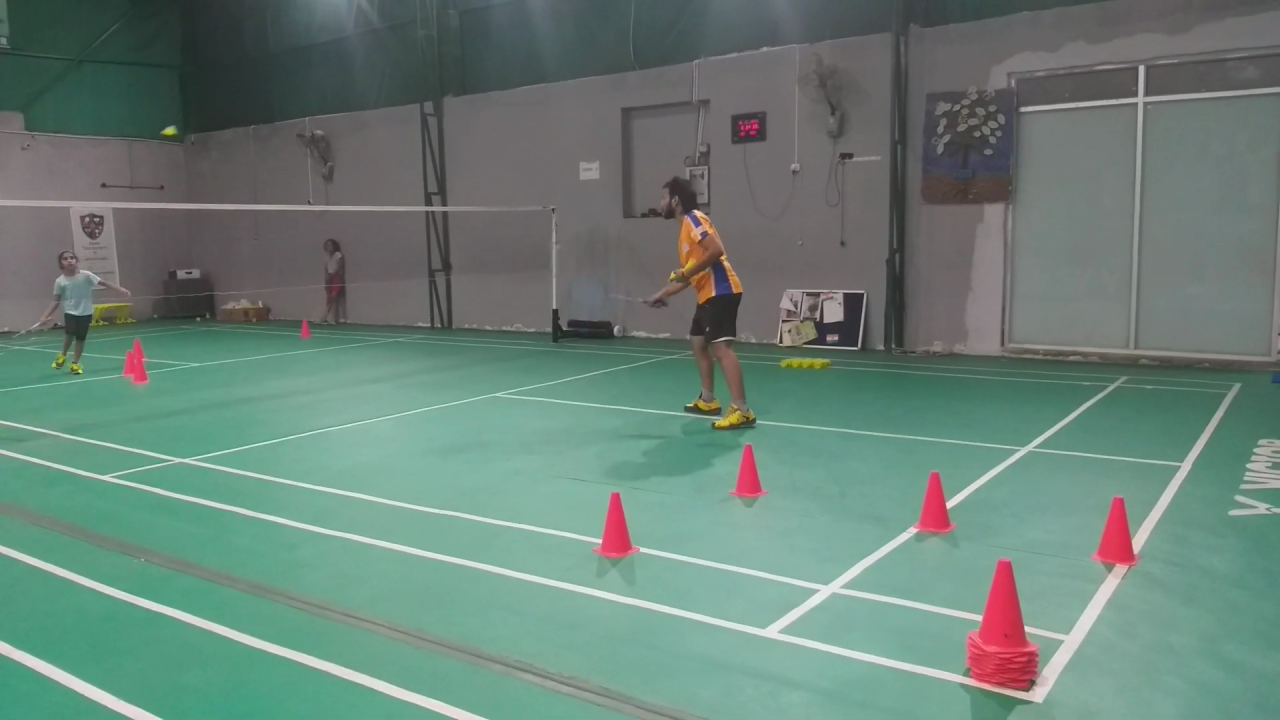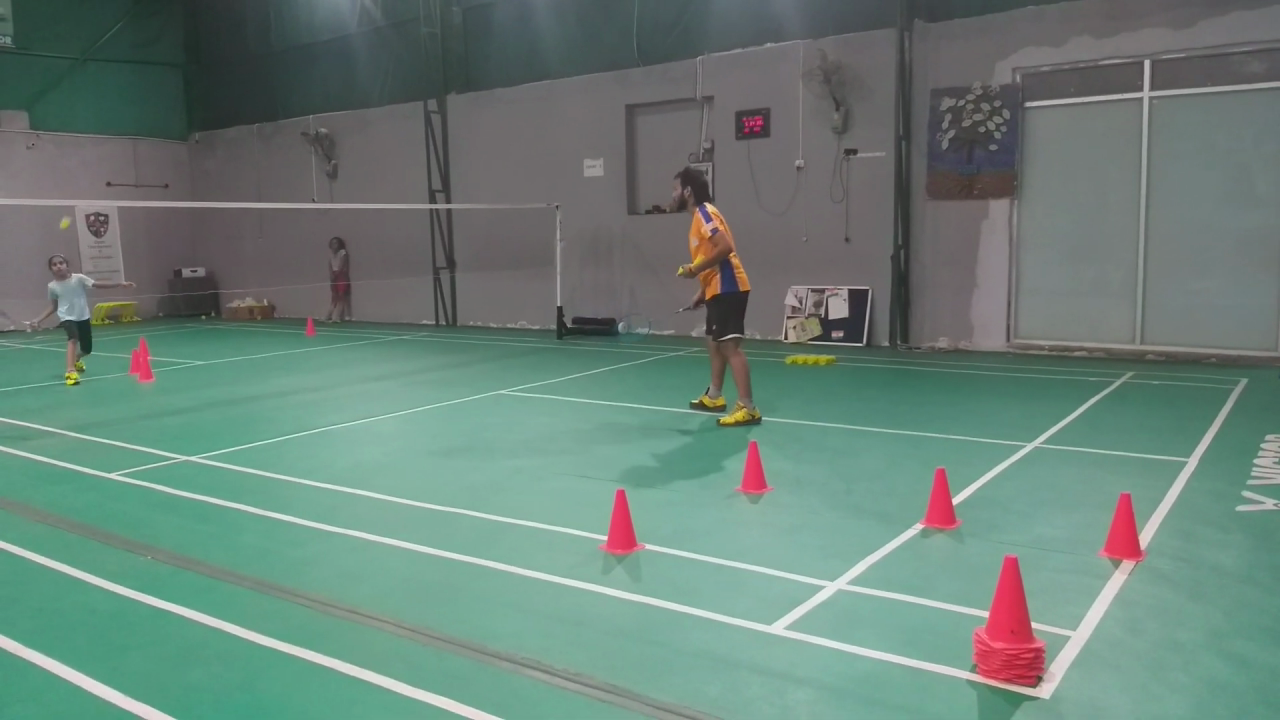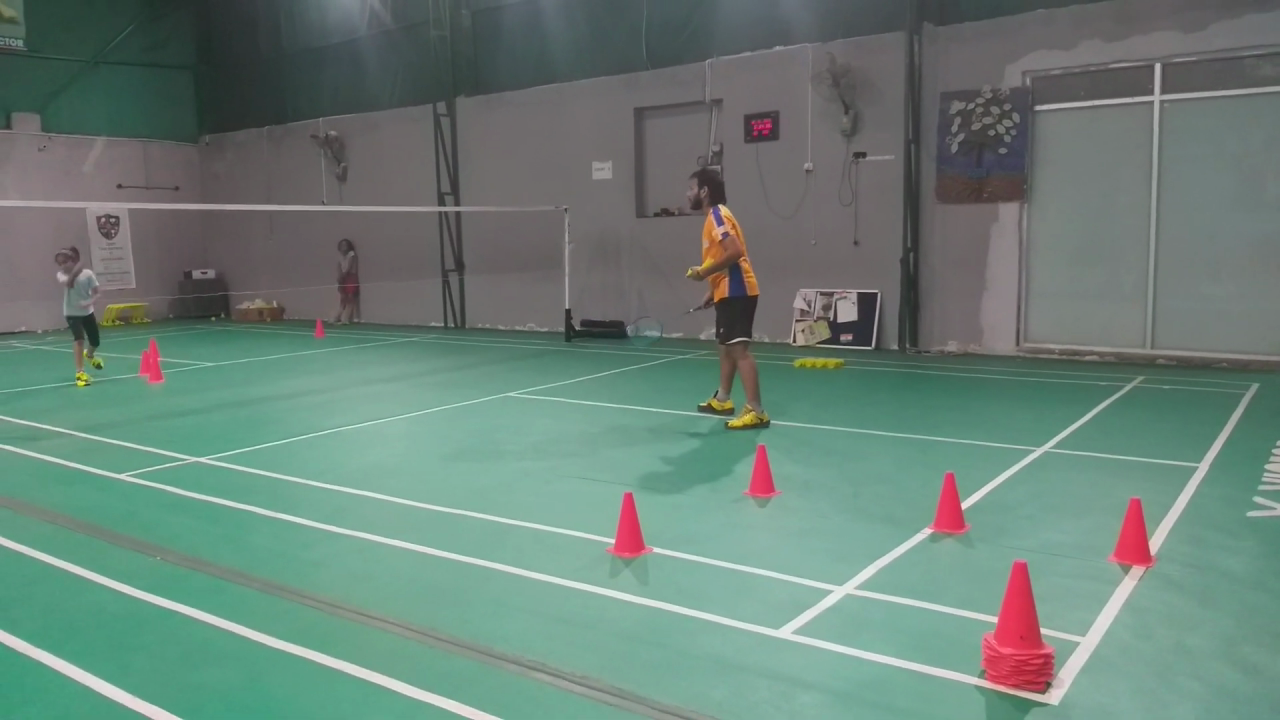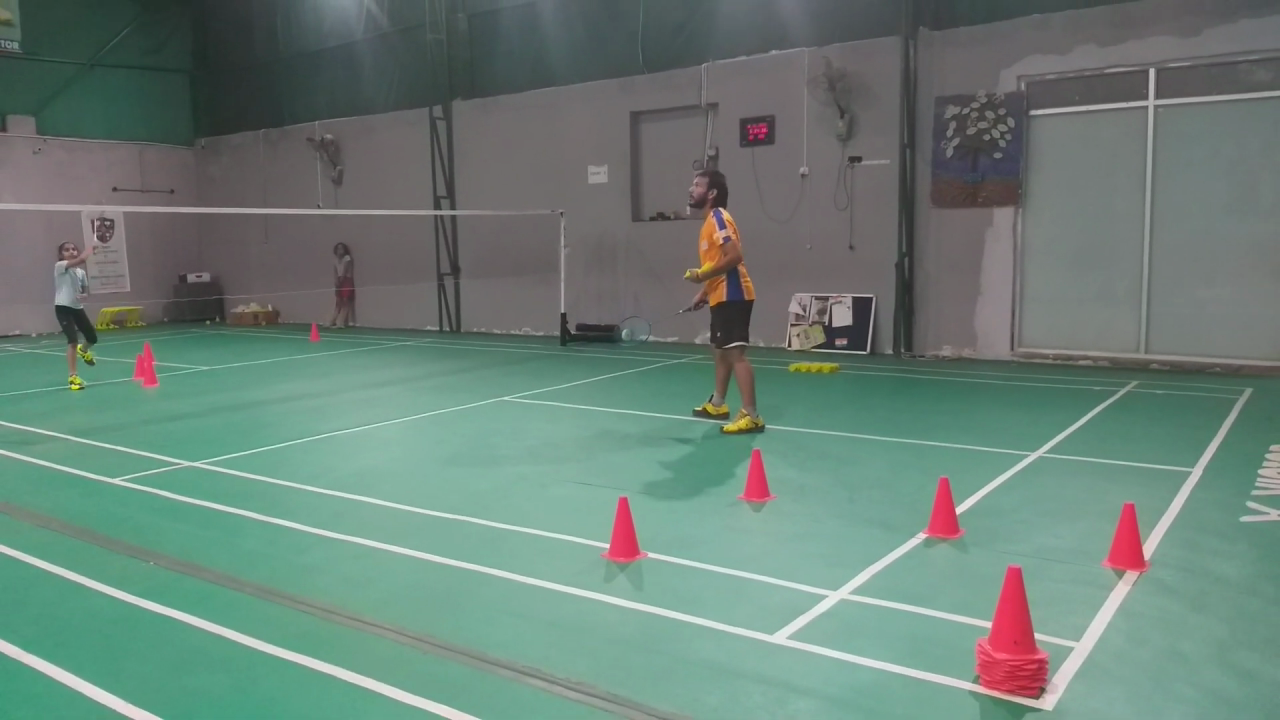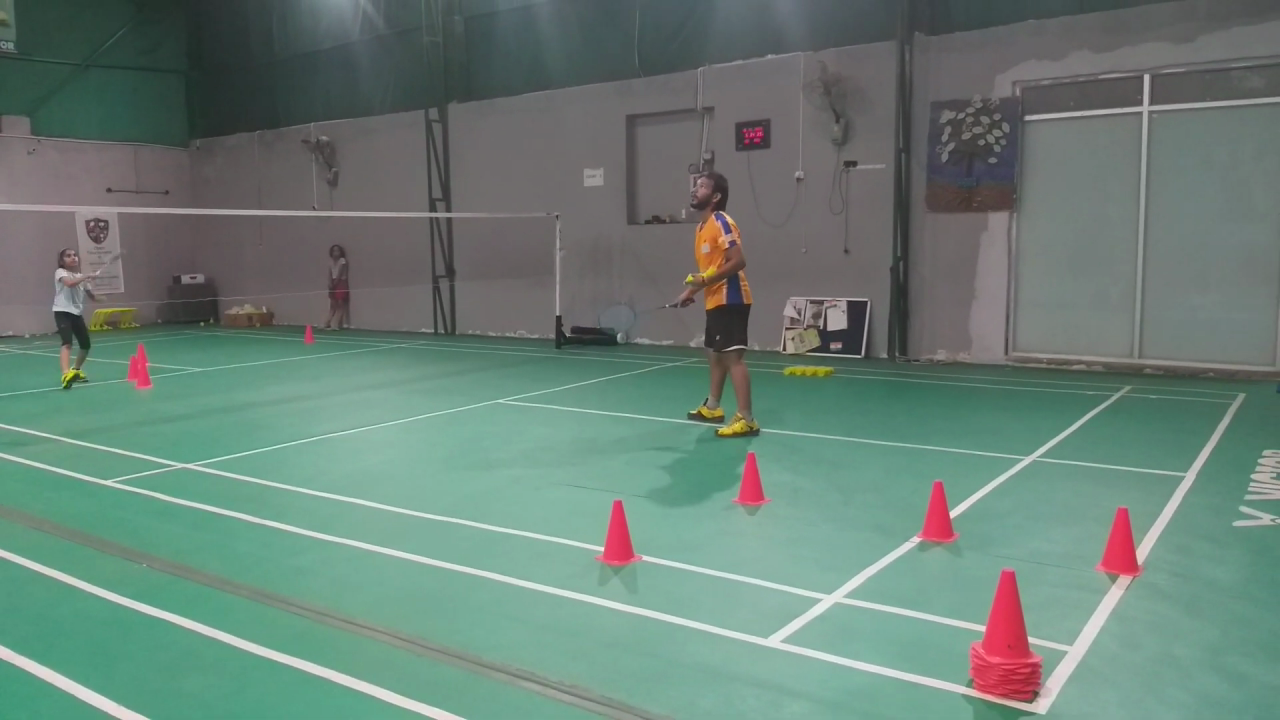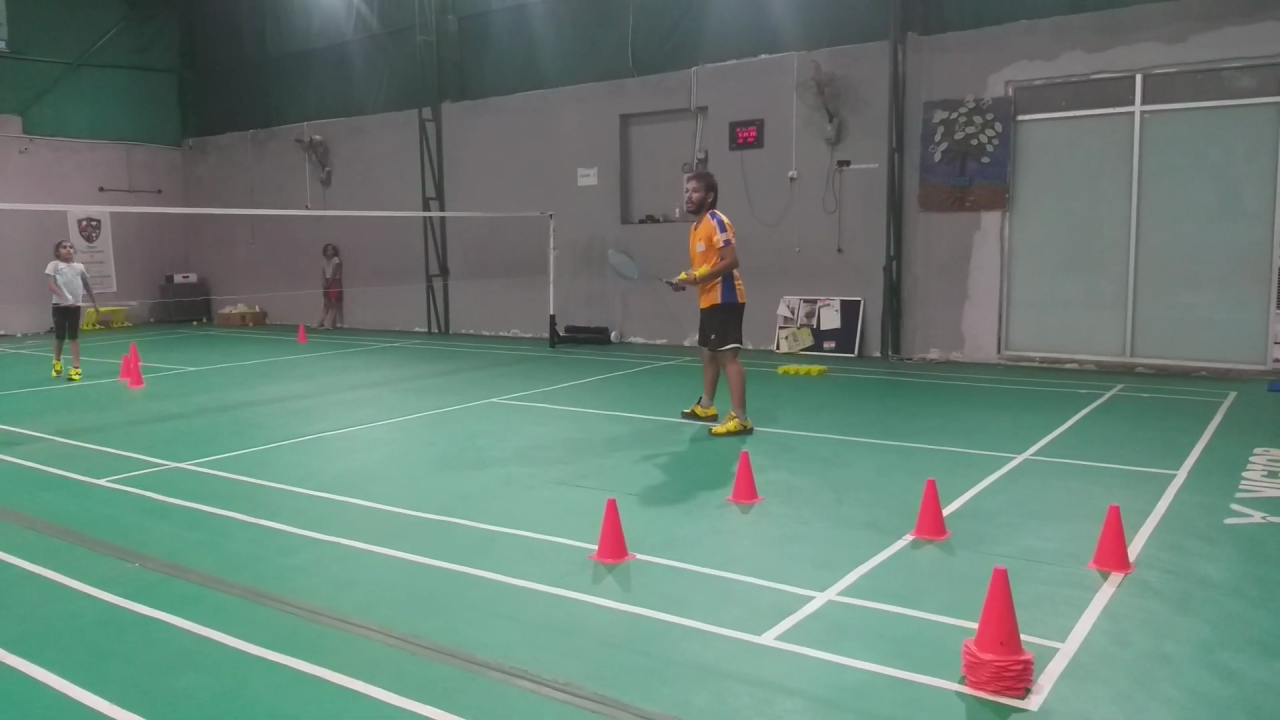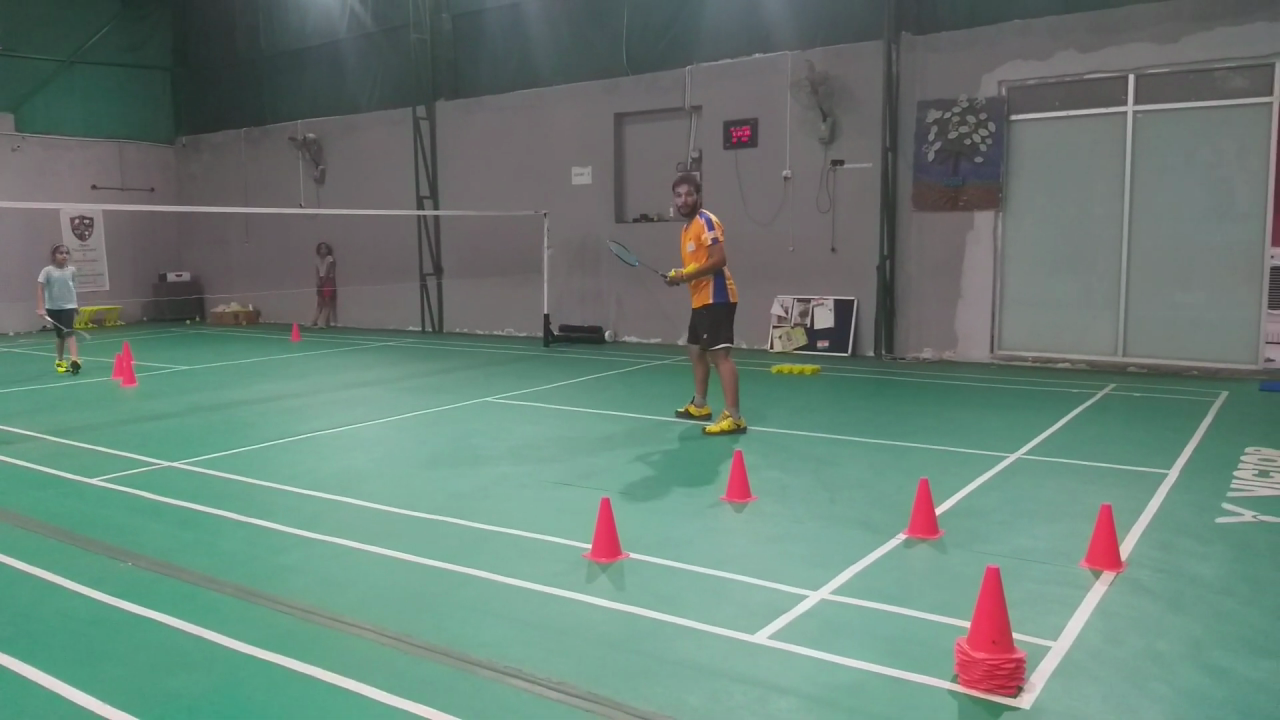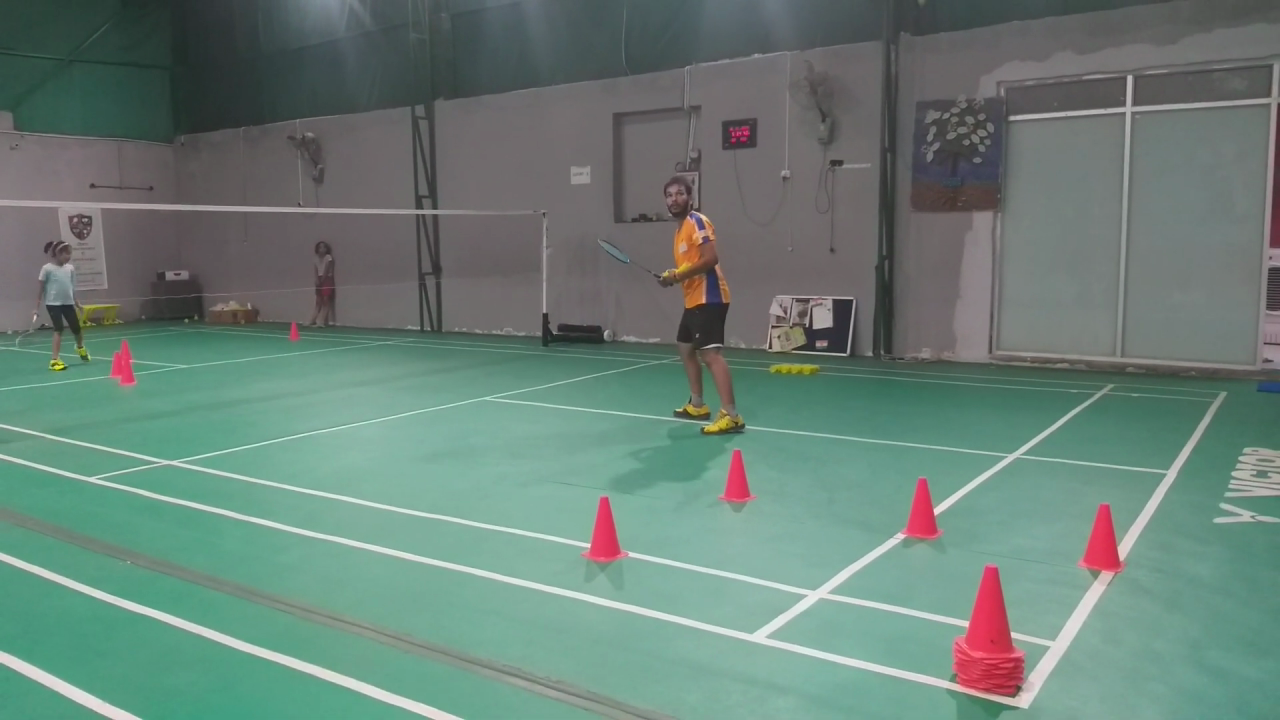
dt=0.3s
person 1, frame 1
left shoulder: (694, 219)
right shoulder: (686, 225)
left elbow: (716, 250)
right elbow: (692, 273)
left wrist: (686, 272)
right wrist: (663, 293)
left hip: (720, 292)
right hip: (708, 295)
left knee: (721, 348)
right knee: (699, 344)
left ankle: (741, 410)
right ankle: (707, 400)
person 1, frame 2
left shoulder: (705, 212)
right shoulder: (698, 217)
left elbow: (725, 248)
left wrist: (694, 269)
right wrist: (701, 293)
left hip: (728, 289)
right hip: (718, 290)
left knee: (730, 346)
right knee: (715, 344)
left ankle: (748, 408)
right ankle: (714, 397)
person 1, frame 3
left shoulder: (718, 215)
right shoulder: (713, 217)
left elbow: (734, 253)
left wrist: (703, 272)
right wrist: (712, 291)
left hip: (736, 292)
right hip: (728, 292)
left knee: (739, 349)
right knee: (725, 347)
left ankle: (756, 411)
right ankle: (722, 400)
person 1, frame 4
left shoulder: (719, 218)
right shoulder: (710, 221)
left elbow: (734, 257)
left wrist: (701, 275)
right wrist: (704, 292)
left hip: (732, 297)
right hip: (722, 297)
left knee: (735, 353)
right knee: (720, 351)
left ankle: (751, 416)
right ankle: (717, 404)
person 1, frame 5
left shoulder: (722, 222)
right shoulder: (701, 227)
left elbow: (738, 261)
left wrist: (706, 280)
right wrist: (692, 290)
left hip: (729, 300)
right hip: (715, 302)
left knee: (733, 357)
right knee: (715, 354)
left ankle: (746, 419)
right ankle: (712, 408)
person 1, frame 6
left shoulder: (717, 221)
right shoulder: (696, 226)
left elbow: (731, 261)
left wrist: (698, 278)
right wrist: (686, 279)
left hip: (724, 299)
right hip: (708, 301)
left knee: (728, 356)
right knee: (708, 354)
left ankle: (740, 418)
right ankle: (706, 406)
person 1, frame 7
left shoulder: (706, 221)
right shoulder: (687, 227)
left elbow: (719, 260)
left wrist: (686, 275)
right wrist: (679, 276)
left hip: (716, 299)
right hip: (700, 301)
left knee: (720, 355)
right knee: (697, 351)
left ankle: (733, 417)
right ankle: (699, 405)
person 1, frame 8
left shoulder: (697, 222)
right shoulder: (680, 229)
left elbow: (710, 259)
left wrist: (678, 274)
right wrist: (673, 276)
left hip: (709, 299)
right hip: (693, 300)
left knee: (711, 354)
right knee: (686, 350)
left ankle: (730, 415)
right ankle: (697, 405)
